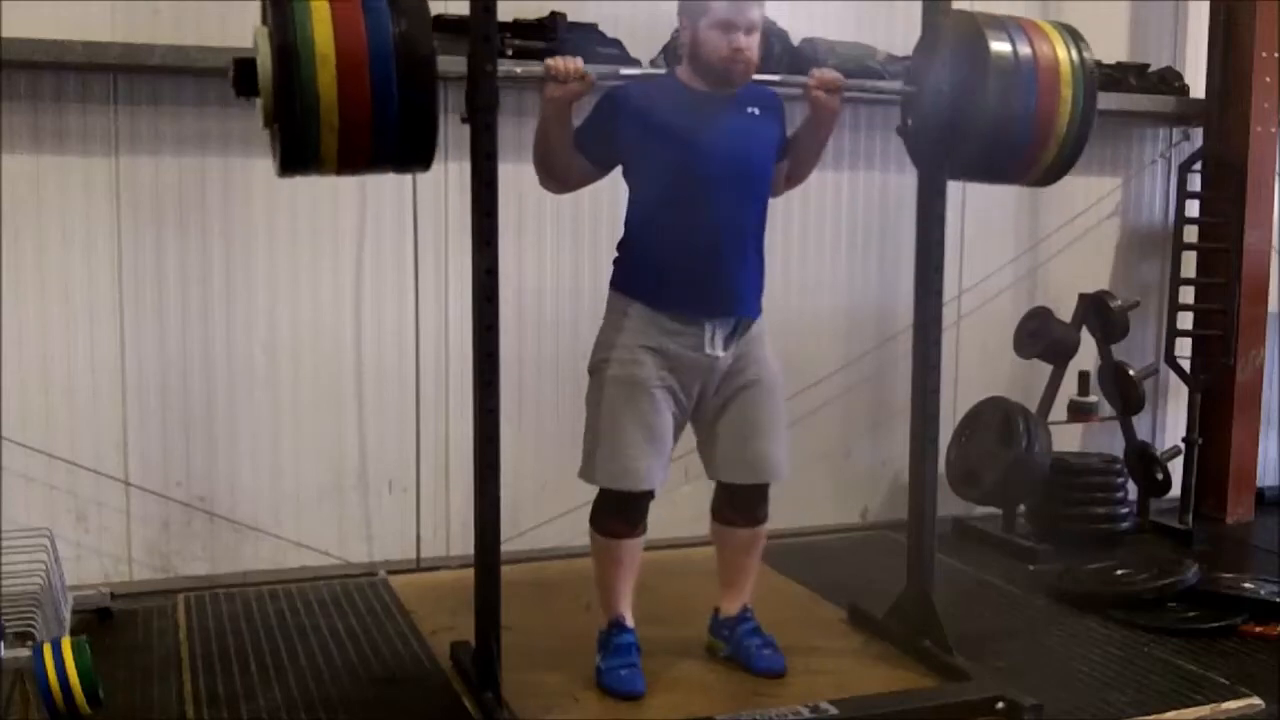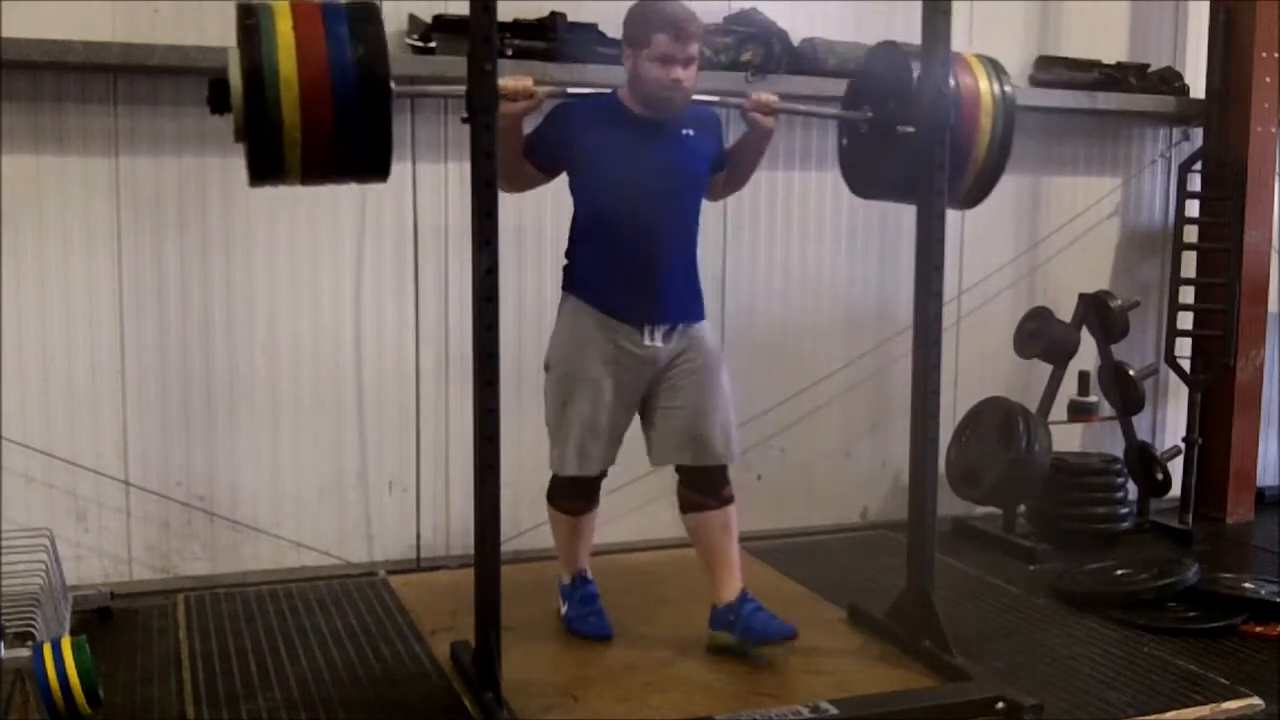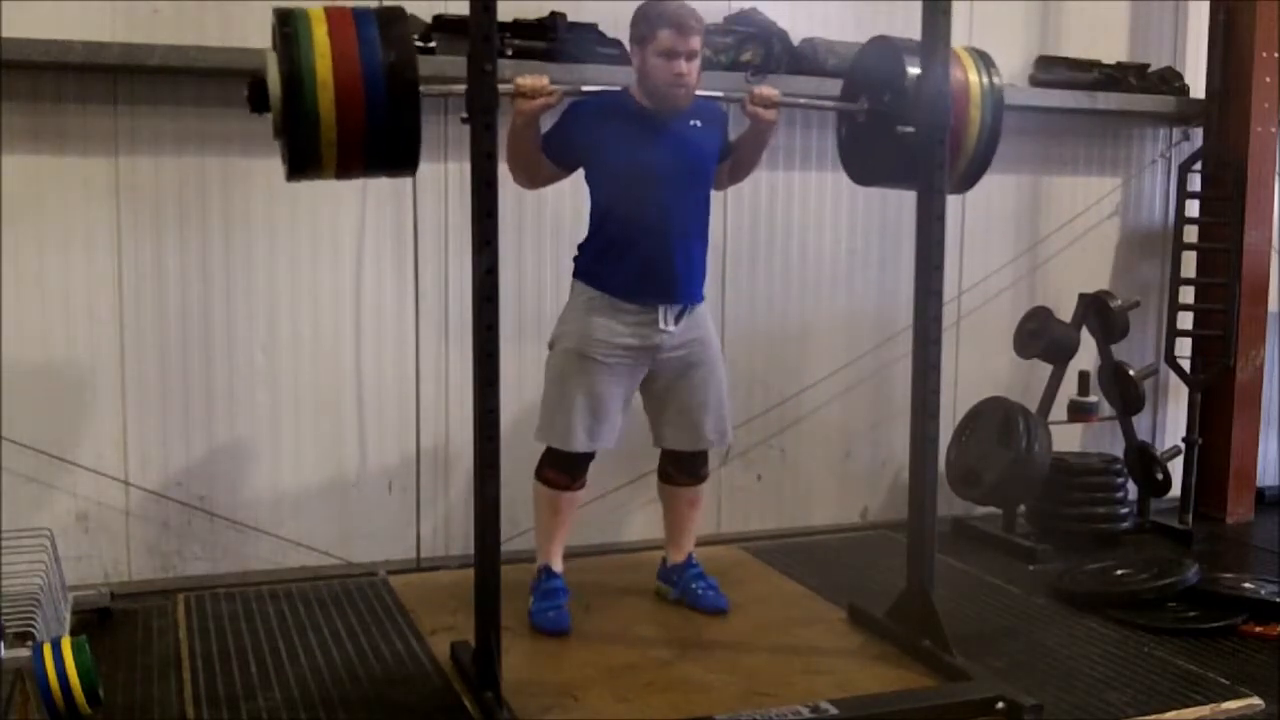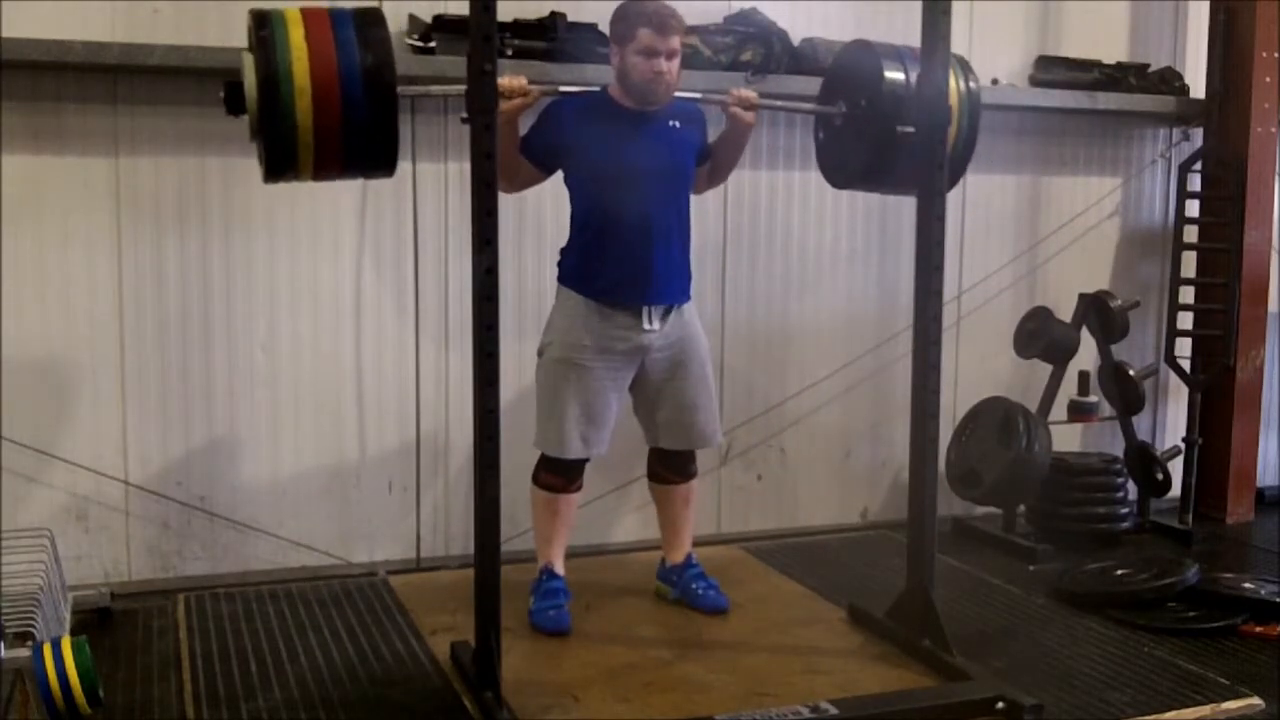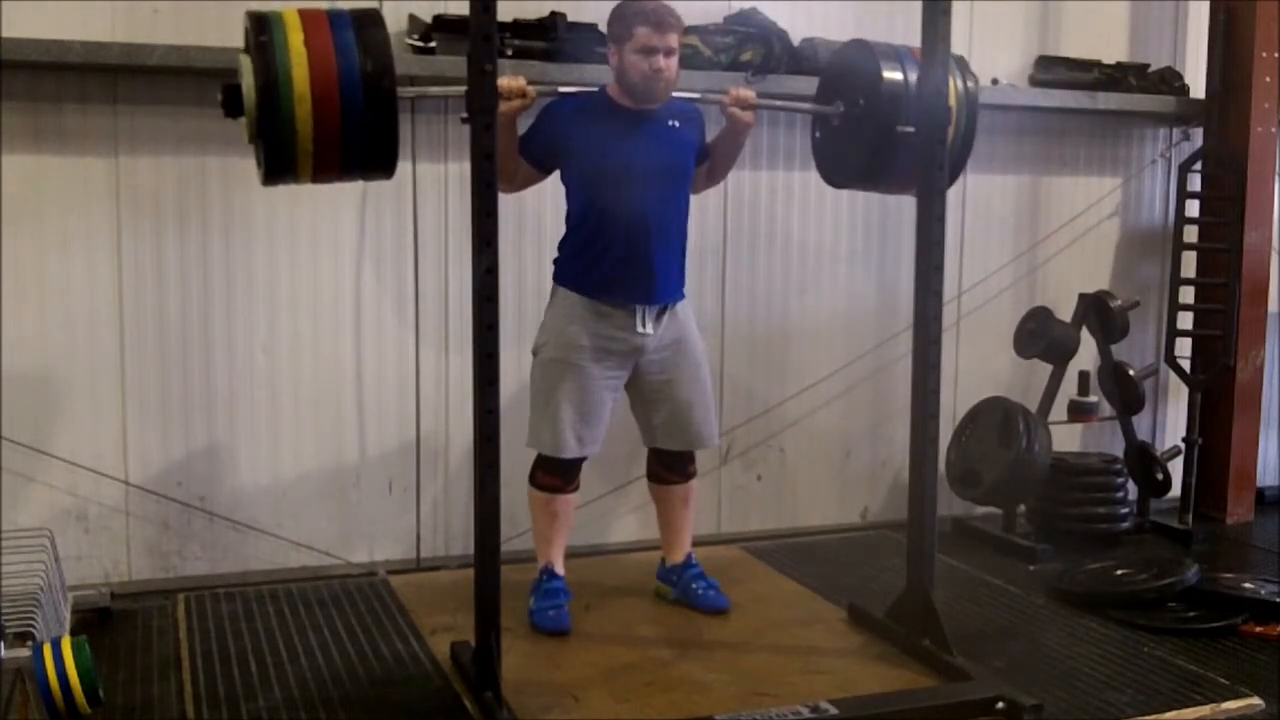
dt=1s
person 1, frame 1
left shoulder: (764, 106)
right shoulder: (637, 102)
right elbow: (558, 176)
left wrist: (823, 116)
right wrist: (555, 106)
left hip: (740, 330)
right hip: (647, 326)
left knee: (749, 483)
right knee: (627, 487)
left ankle: (733, 619)
right ankle: (618, 632)
person 1, frame 2
left shoulder: (702, 126)
right shoulder: (580, 120)
right elbow: (513, 179)
left wrist: (759, 134)
right wrist: (509, 121)
left hip: (685, 328)
right hip: (595, 325)
left knee: (708, 466)
right knee: (579, 470)
left ankle: (731, 607)
right ankle: (576, 586)
person 1, frame 3
left shoulder: (710, 119)
right shoulder: (594, 117)
right elbow: (530, 174)
left wrist: (761, 127)
right wrist: (524, 117)
left hip: (687, 314)
right hip: (605, 310)
left knee: (691, 448)
right knee: (570, 447)
left ankle: (679, 566)
right ankle: (548, 576)
person 1, frame 4
left shoulder: (688, 120)
right shoulder: (572, 117)
right elbow: (511, 178)
left wrist: (740, 129)
right wrist: (505, 120)
left hip: (673, 314)
right hip: (590, 314)
left knee: (678, 446)
right knee: (565, 451)
left ankle: (678, 565)
right ankle: (550, 577)
person 1, frame 5
left shoulder: (686, 120)
right shoulder: (571, 117)
right elbow: (509, 179)
left wrist: (738, 129)
right wrist: (503, 120)
left hip: (666, 314)
right hip: (585, 313)
left knee: (681, 445)
right knee: (562, 450)
left ankle: (678, 566)
right ankle: (550, 578)
